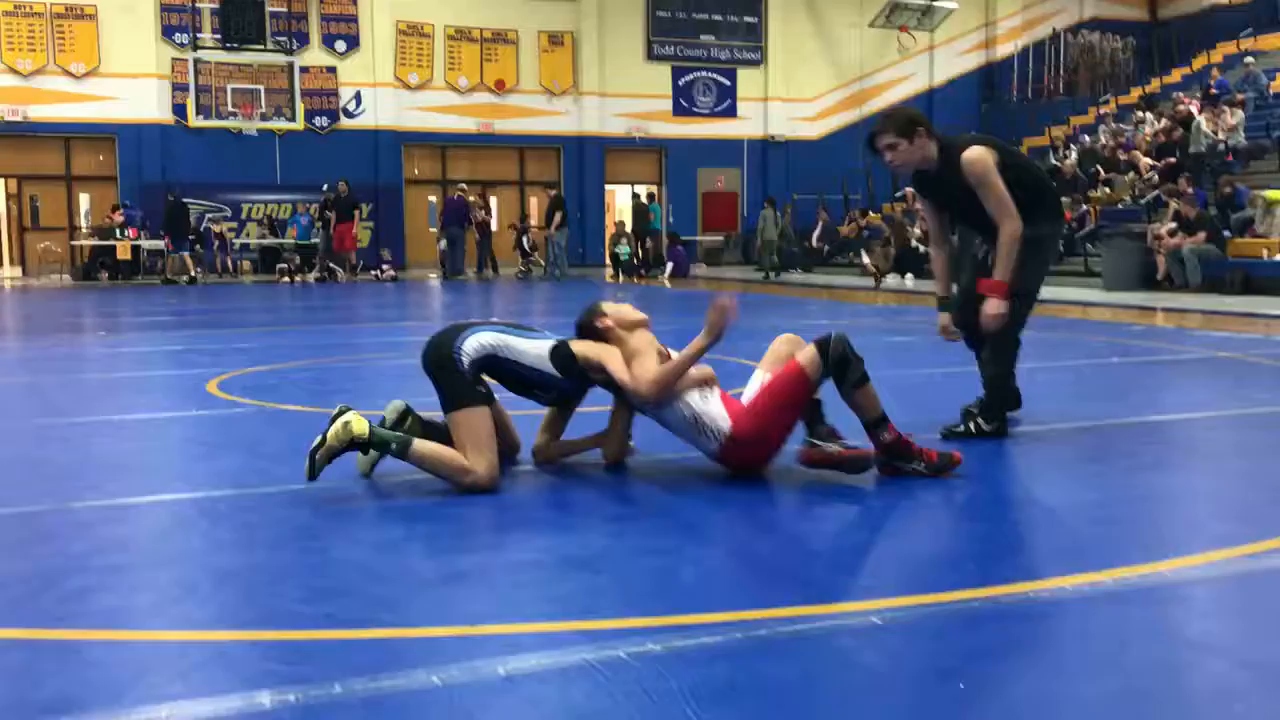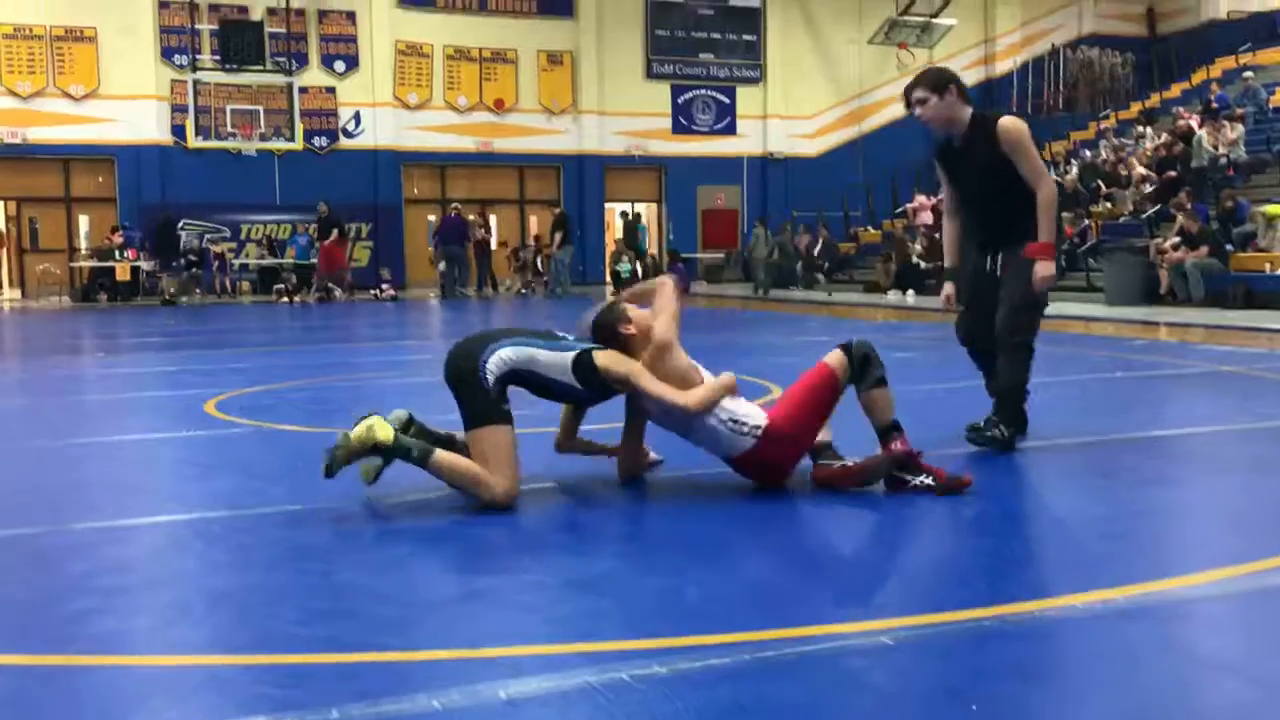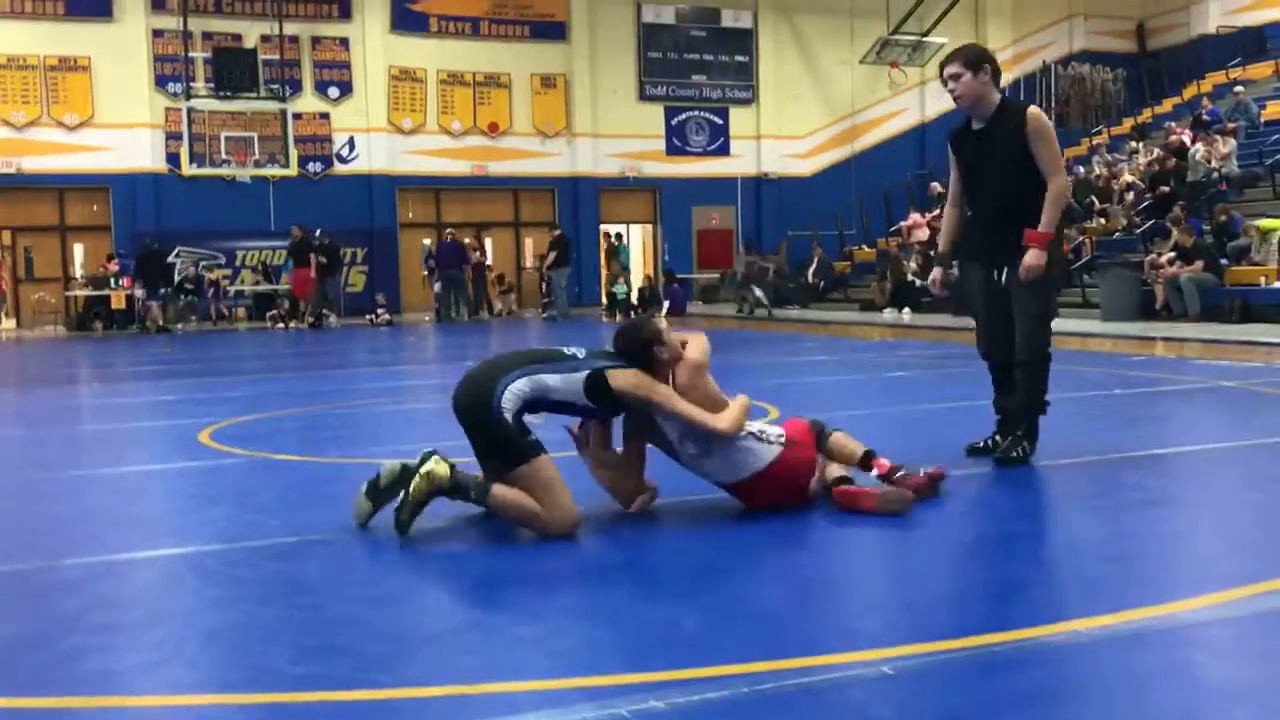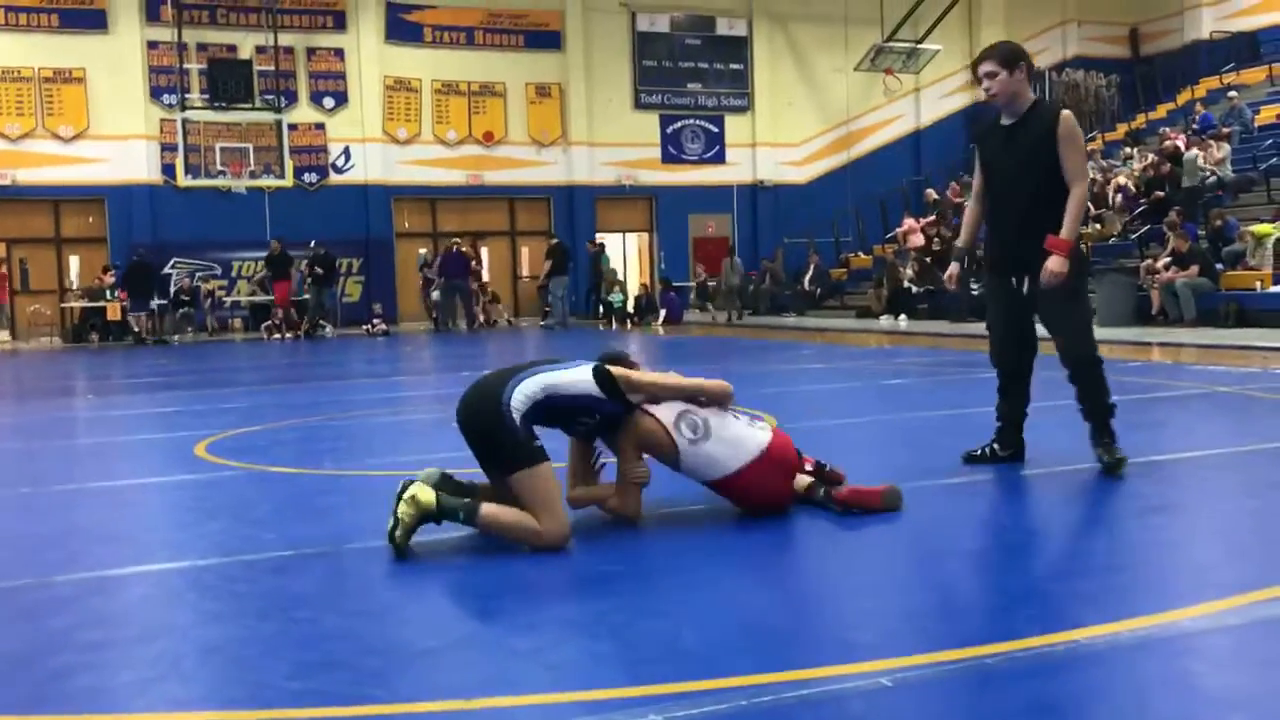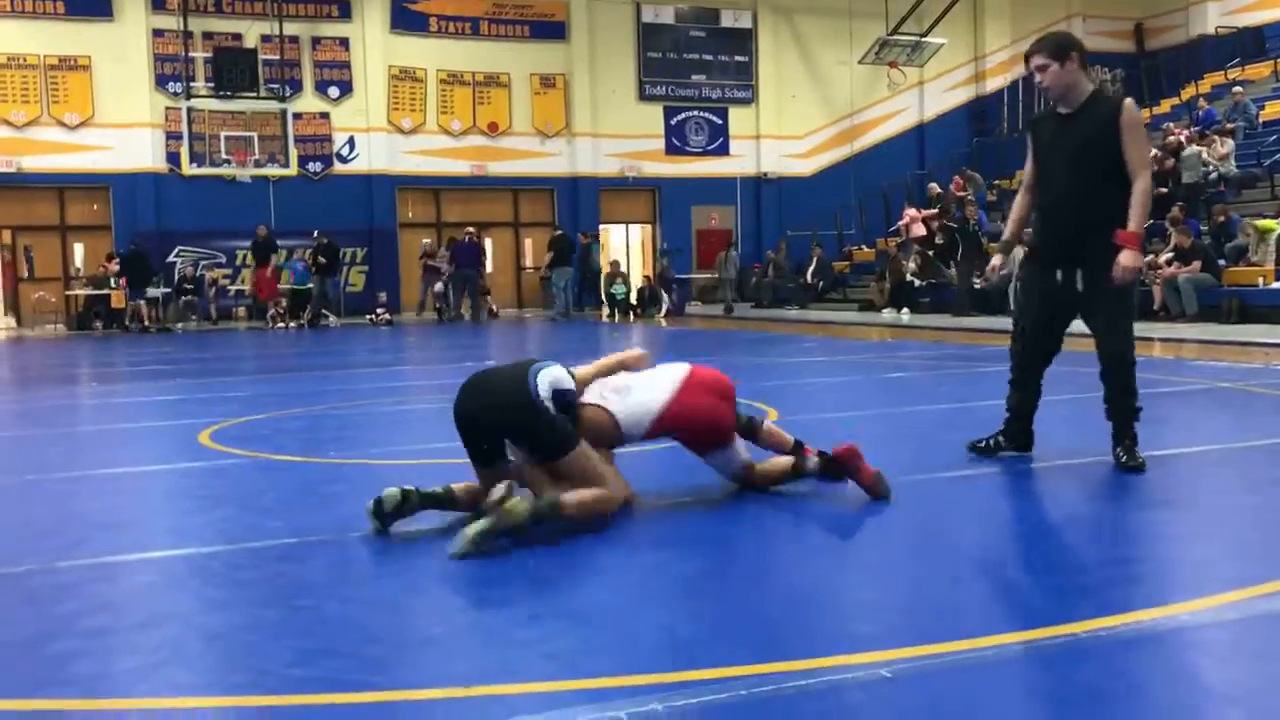
dt=0.3s
person 1, frame 1
left shoulder: (970, 158)
right shoulder: (922, 180)
left elbow: (1010, 225)
right elbow: (938, 243)
left wrist: (998, 293)
right wrist: (943, 303)
left hip: (1035, 225)
right hip: (993, 234)
left knee: (997, 319)
right knee: (964, 317)
left ankle: (991, 416)
right ankle: (1000, 395)
person 1, frame 2
left shoulder: (1004, 128)
right shoulder: (944, 153)
left elbow: (1045, 186)
right elbow: (952, 216)
left wrist: (1045, 255)
right wrist: (951, 277)
left hip: (1027, 240)
right hip: (984, 243)
left knee: (1012, 328)
right knee: (972, 329)
left ankle: (1008, 420)
right ankle: (1008, 407)
person 1, frame 3
left shoulder: (1028, 118)
right shoulder: (958, 139)
left elbow: (1057, 181)
right elbow: (956, 202)
left wrist: (1040, 243)
right wrist: (942, 260)
left hip: (1030, 253)
right hip: (983, 258)
left knee: (1031, 345)
right knee: (995, 348)
left ankle: (1025, 431)
right ankle: (1008, 427)
person 1, frame 4
left shoulder: (1059, 121)
right shoulder: (986, 137)
left elbow: (1079, 188)
right elbow: (978, 200)
left wrist: (1061, 250)
right wrist: (959, 255)
left hip: (1054, 261)
right hip: (1003, 266)
left knee: (1079, 352)
right knee: (1008, 359)
left ankle: (1103, 437)
right ankle: (1009, 438)
person 1, frame 5
left shoulder: (1120, 111)
right shoulder: (1040, 125)
left elbow: (1141, 179)
left wrist: (1132, 242)
right wrist: (1004, 246)
left hip: (1101, 258)
right hip: (1046, 259)
left knee: (1116, 354)
right knee: (1028, 350)
left ankle: (1125, 439)
right ankle: (1016, 430)
person 2, frame 1
left shoulder: (572, 384)
right shoulder: (600, 352)
left elbow: (544, 451)
right elbow: (641, 386)
left wrist: (606, 440)
right wrist: (695, 376)
left hip: (458, 349)
right hip: (459, 349)
left knee: (507, 448)
right knee: (480, 474)
left ankle: (408, 422)
right ankle: (362, 430)
person 2, frame 2
left shoulder: (591, 371)
right shoulder: (625, 366)
left elbow: (564, 443)
right elbow: (690, 404)
left wrist: (622, 453)
right wrist: (724, 383)
left hip: (477, 354)
right hip: (482, 363)
left knee: (500, 463)
right knee: (499, 492)
left ankle: (410, 432)
right ankle: (384, 437)
person 2, frame 3
left shoulder: (608, 374)
right shoulder: (636, 382)
right elbow: (723, 427)
right wrist: (739, 404)
left hip: (477, 388)
right hip: (493, 400)
left knee: (509, 491)
right knee: (560, 520)
right ankle: (445, 476)
person 2, frame 4
left shoulder: (596, 416)
right shoulder: (627, 382)
right elbow: (722, 389)
left wrist: (627, 476)
right wrist: (715, 405)
left hip: (480, 399)
right hip: (501, 406)
left knee: (517, 503)
right knee: (553, 533)
left ankle: (442, 489)
right ankle: (431, 502)
person 2, frame 5
right shoulder: (569, 380)
right elbow: (636, 357)
left hip: (470, 395)
right hip: (520, 399)
left knee: (495, 489)
right knee: (614, 493)
left ankle: (413, 498)
right ankle: (521, 507)
person 3, frame 1
left shoulder: (622, 369)
right shoulder: (639, 346)
right wrist: (704, 342)
left hip: (737, 423)
right hip: (745, 441)
left knee: (791, 344)
right knee: (834, 348)
left ankle: (821, 440)
right ankle: (896, 451)
person 3, frame 2
left shoulder: (635, 388)
right shoulder: (661, 352)
left elbow: (629, 470)
right elbow: (665, 284)
right wrist: (622, 299)
left hip: (750, 462)
right hip: (769, 440)
right knee: (857, 354)
left ankle: (826, 463)
right ankle: (901, 462)
person 3, frame 3
left shoulder: (636, 417)
right shoulder: (693, 368)
left elbow: (628, 495)
right elbow: (697, 339)
left hip: (757, 496)
right hip: (787, 461)
right knee: (815, 429)
left ankle: (837, 483)
right ankle: (886, 472)
person 3, frame 4
left shoulder: (627, 430)
left elbow: (629, 509)
left hip: (747, 487)
right hip: (776, 447)
left ankle: (827, 494)
right ankle: (811, 468)
person 3, frame 5
left shoulder: (583, 423)
right shoulder: (593, 386)
left hip: (692, 412)
right hip: (694, 374)
left knee: (747, 474)
right knee: (738, 424)
left ankle: (826, 462)
right ankle: (805, 451)
